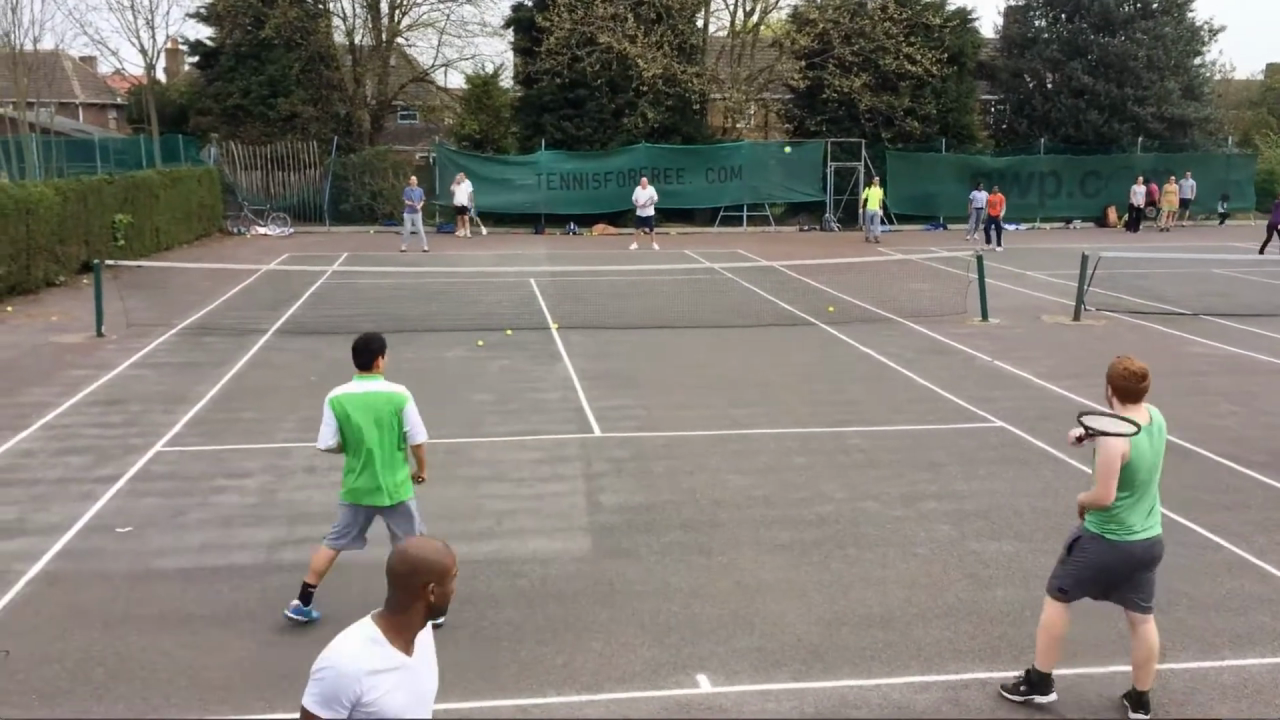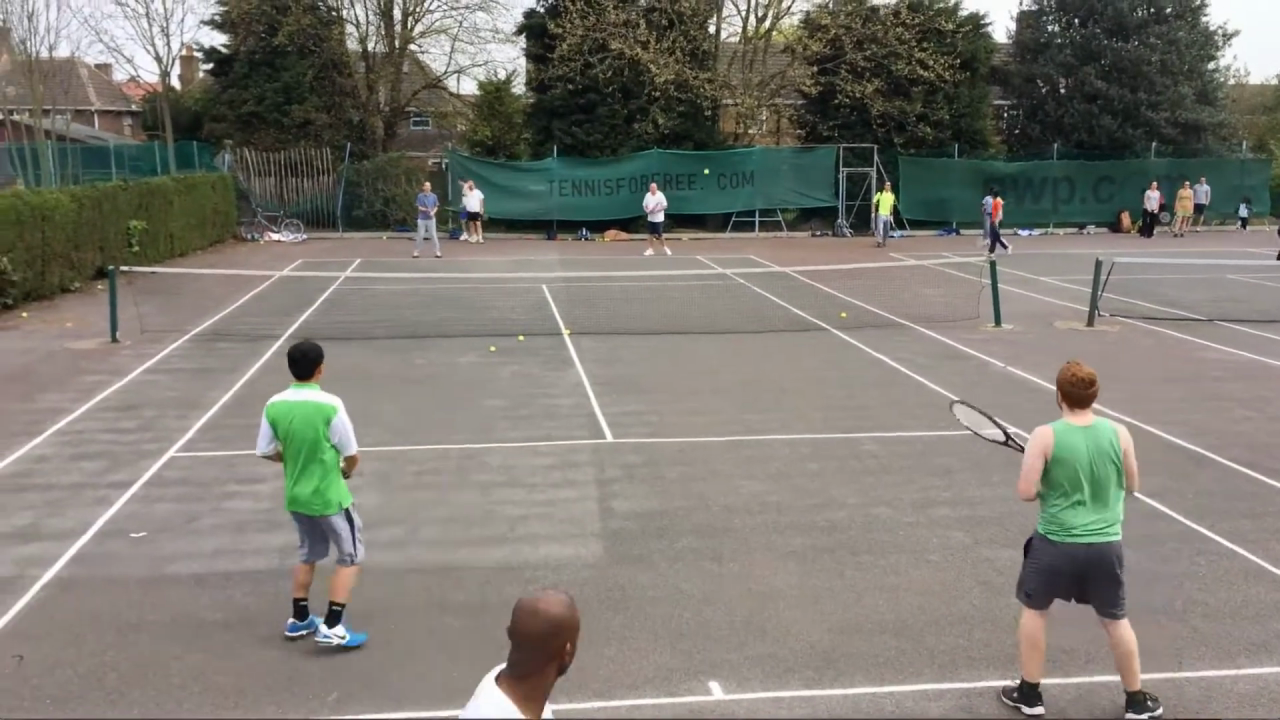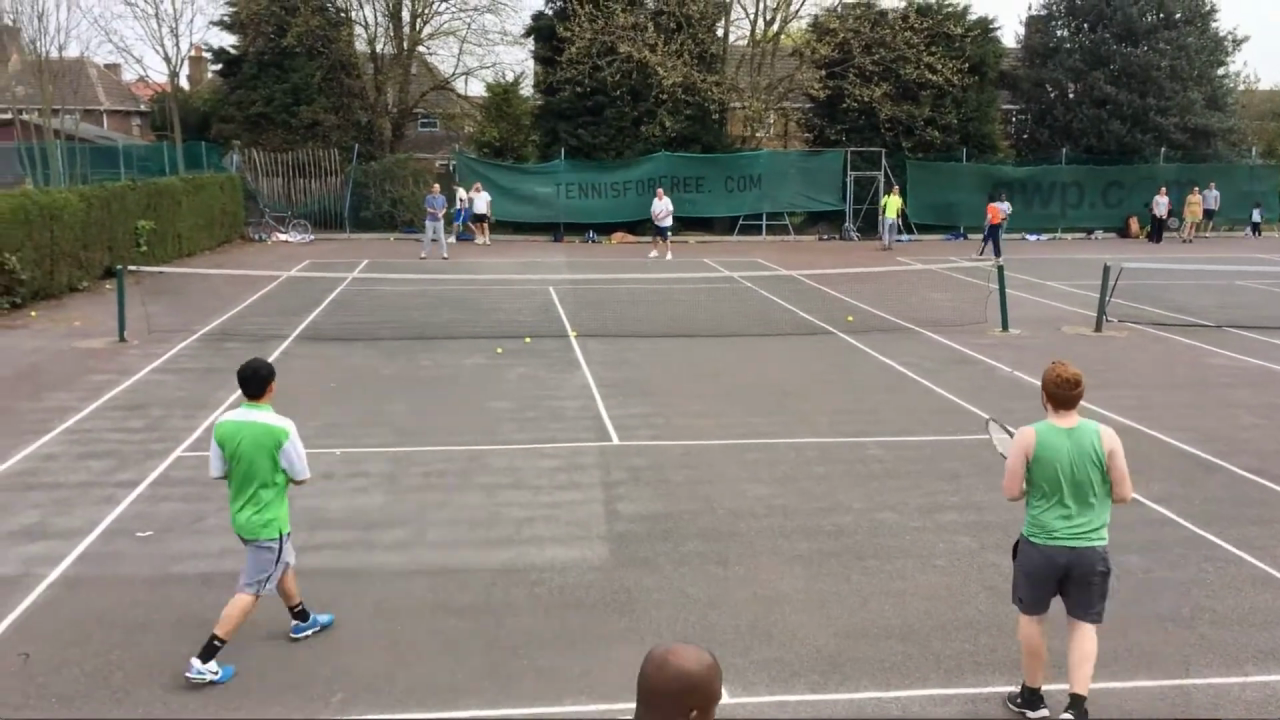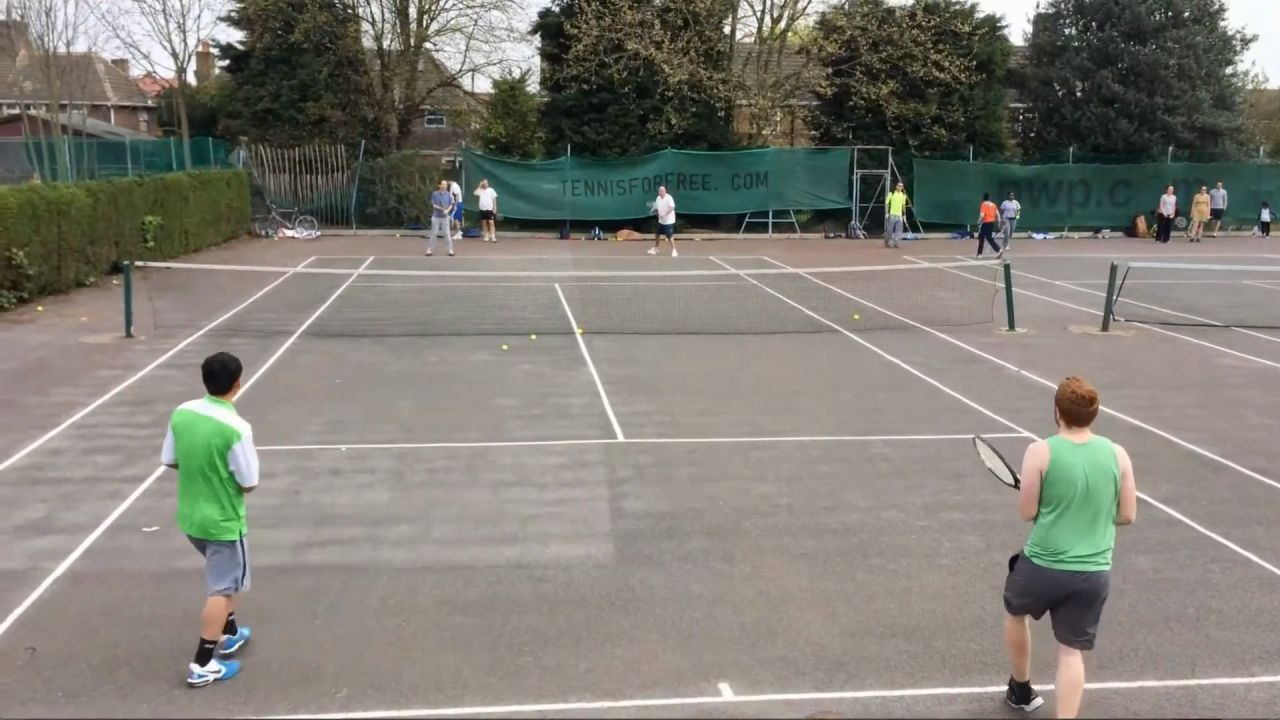
dt=0.3s
person 1, frame 1
left shoulder: (1112, 437)
right shoulder: (1156, 417)
left elbow: (1102, 498)
left wrist: (1081, 500)
right wrist: (1089, 432)
left hip: (1106, 542)
right hip: (1149, 541)
left knee: (1057, 601)
right knee: (1142, 618)
left ankle: (1039, 682)
person 1, frame 2
left shoulder: (1045, 436)
right shoulder: (1120, 433)
left elbow: (1025, 491)
right elbow: (1130, 486)
left hip: (1055, 543)
right hip: (1105, 544)
left knee: (1033, 610)
right knee: (1115, 620)
person 1, frame 3
left shoulder: (1028, 437)
right shoulder: (1105, 436)
left elbow: (1011, 492)
right elbow: (1123, 494)
left hip: (1041, 546)
right hip: (1090, 549)
left knee: (1032, 619)
right knee: (1083, 626)
person 1, frame 4
left shoulder: (1040, 452)
right shoulder: (1117, 455)
left elbow: (1027, 512)
right elbow: (1127, 515)
left hip: (1042, 564)
right hip: (1092, 573)
left knee: (1015, 613)
right knee: (1071, 651)
left ankle: (1021, 690)
person 2, frame 1
left shoulder: (336, 398)
right shoulder: (398, 396)
left elbow: (328, 444)
right elbow: (417, 441)
right wrist: (420, 468)
left hip: (356, 489)
right hip: (395, 489)
left knee: (333, 543)
left ankle: (302, 603)
person 2, frame 2
left shoulder: (273, 405)
right shoulder: (330, 405)
left elbow: (266, 451)
right elbow: (351, 453)
right wrist: (346, 470)
left hip: (297, 497)
right hip: (330, 499)
left knee: (308, 556)
right knee: (349, 559)
left ankle: (299, 619)
right ankle: (332, 626)
person 2, frame 3
left shoulder: (222, 424)
right shoulder: (281, 429)
left elbow: (219, 472)
right elbow: (301, 476)
left hip: (241, 517)
right hip: (267, 523)
left knee: (280, 565)
right knee: (251, 590)
left ankle: (304, 621)
right ankle: (203, 662)
person 2, frame 4
left shoulder: (182, 413)
right shoulder: (235, 428)
left elbow: (171, 461)
right elbow: (249, 484)
left hip: (189, 516)
right hip: (222, 521)
left knee: (222, 578)
right knee: (222, 589)
left ankle: (228, 634)
right ankle: (203, 665)
